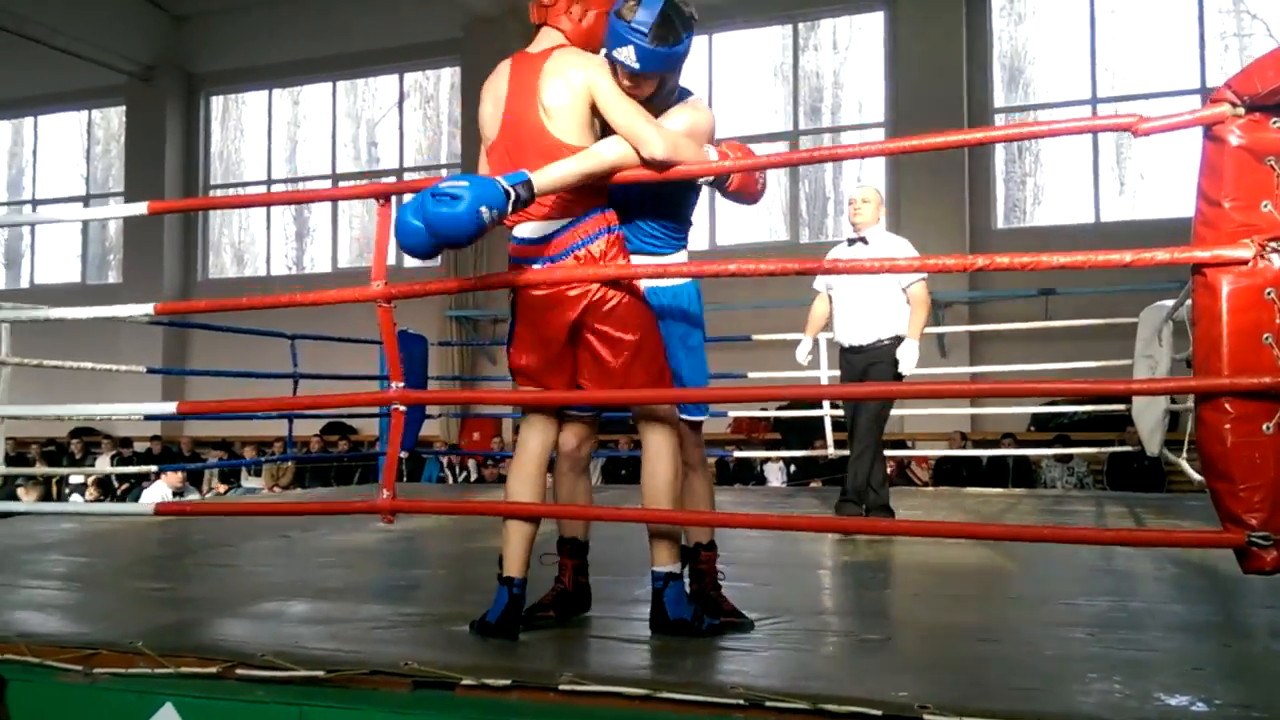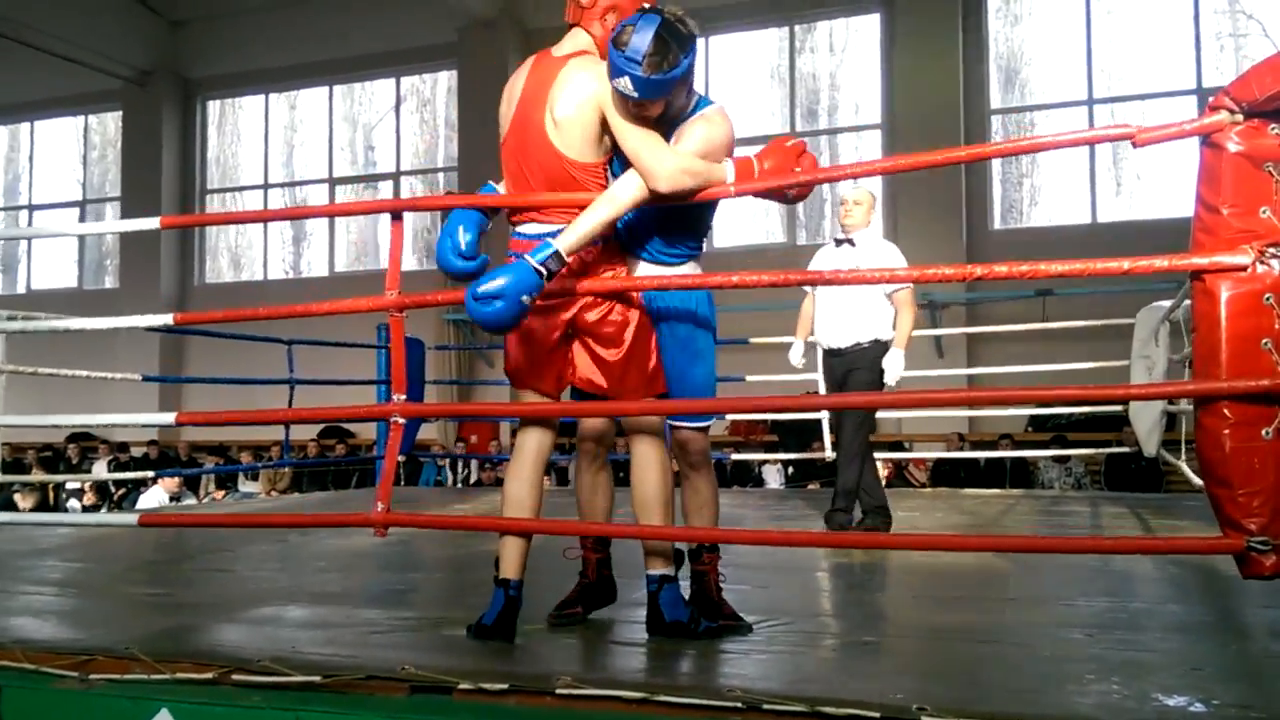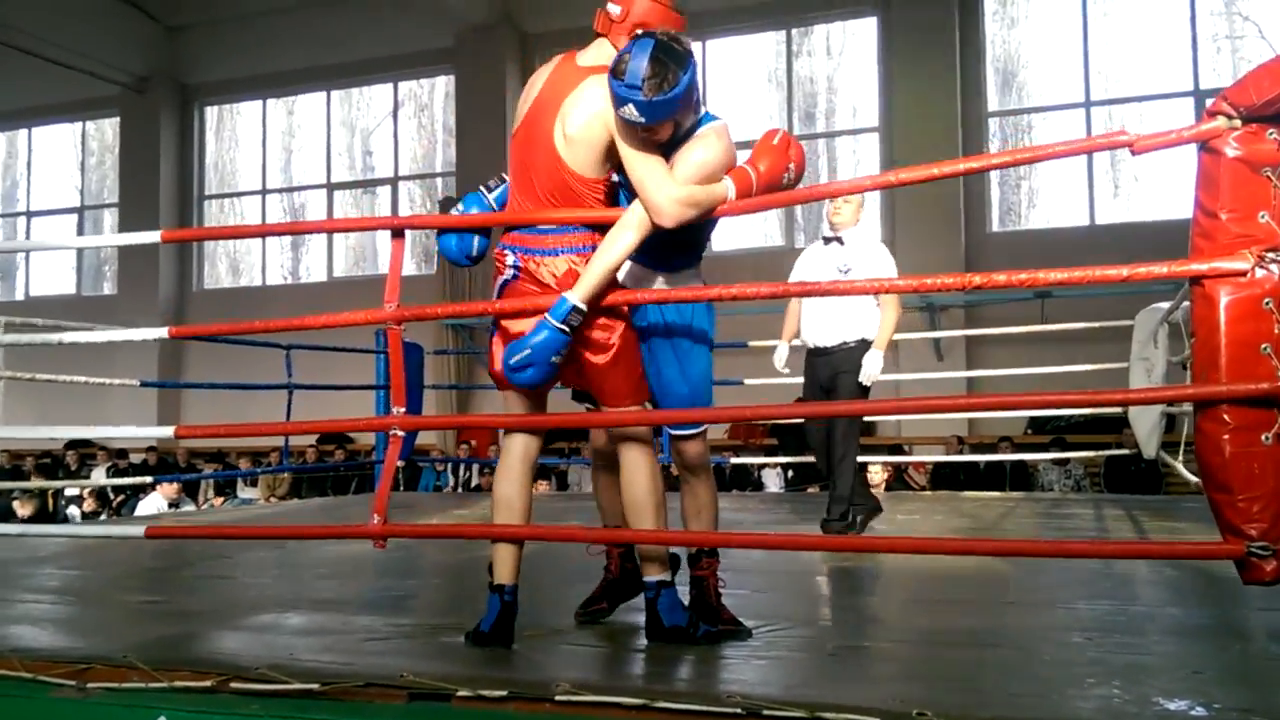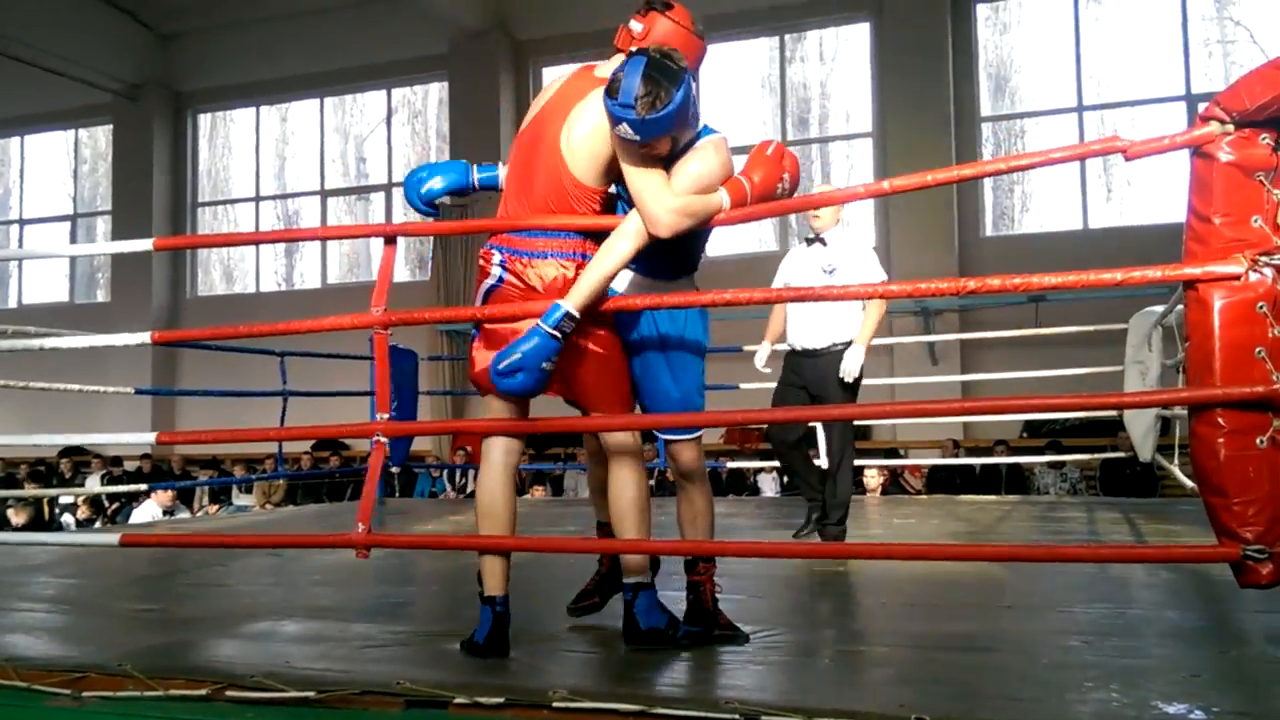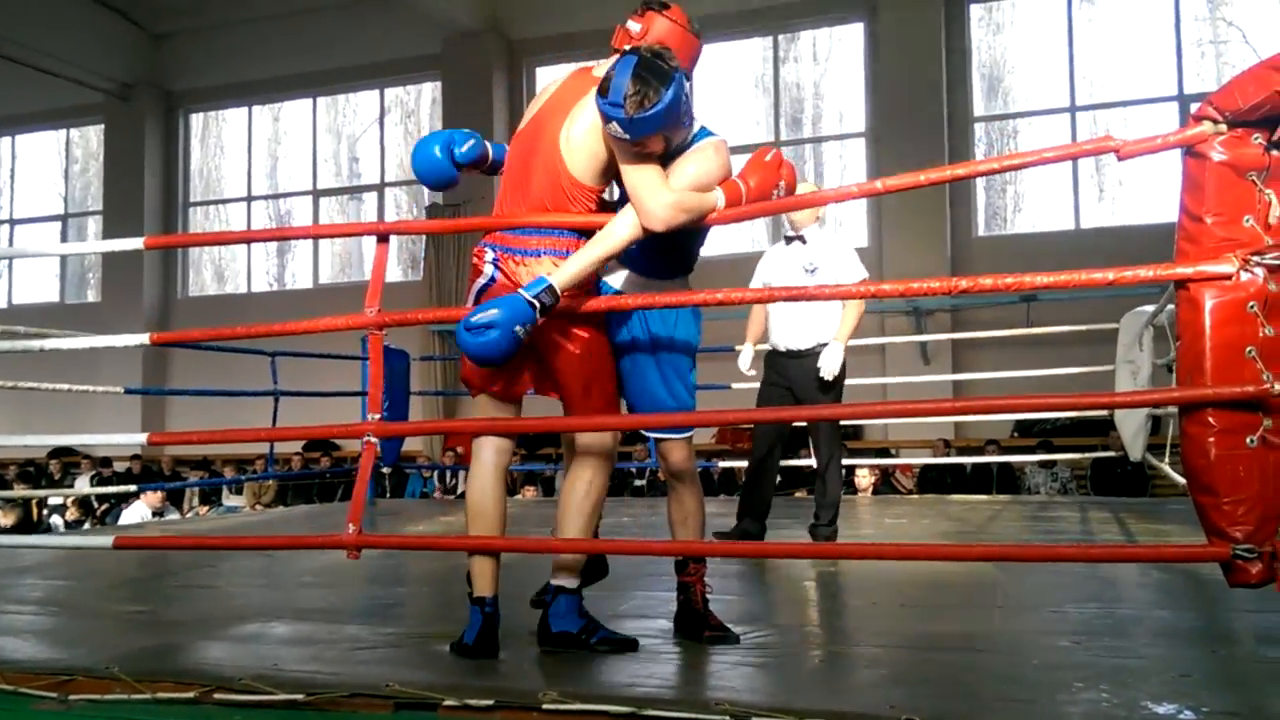
dt=0.2s
person 1, frame 1
left shoulder: (496, 82)
right shoulder: (586, 68)
left elbow: (493, 182)
right elbow: (657, 148)
left hip: (534, 269)
right hip: (598, 259)
left knee: (538, 427)
right knee: (657, 420)
left ankle: (510, 595)
right ankle: (668, 592)
person 1, frame 2
left shoulder: (519, 77)
right shoulder: (601, 78)
right elbow: (666, 175)
right wrist: (754, 171)
left hip: (525, 267)
right hip: (591, 270)
left knee: (534, 432)
right knee: (644, 428)
left ankle: (505, 597)
right ankle: (663, 595)
person 1, frame 3
left shoulder: (543, 75)
right shoulder: (614, 96)
right elbow: (666, 207)
right wrist: (749, 178)
left hip: (518, 270)
right hip: (582, 276)
left knee: (519, 435)
right knee: (632, 435)
left ankle: (500, 603)
right ankle: (662, 600)
person 1, frame 4
left shoulder: (561, 85)
right elbow: (663, 218)
right wrist: (742, 190)
left hip: (504, 273)
right hip: (567, 283)
left knee: (501, 442)
right knee: (620, 439)
left ankle: (493, 614)
right ankle: (638, 596)
person 1, frame 5
left shoulder: (554, 87)
right shoulder: (612, 108)
right elbow: (658, 212)
right wrist: (740, 190)
left hip: (498, 272)
right hip: (559, 283)
left knee: (491, 439)
right knee: (594, 443)
left ankle: (482, 615)
right ankle: (563, 605)
person 2, frame 1
left shoulder: (693, 116)
left elbow: (617, 158)
left hip: (663, 292)
left knee: (689, 439)
right knee: (574, 437)
left ankle: (704, 583)
right ankle: (571, 580)
person 2, frame 2
left shoulder: (709, 126)
right shoulder: (623, 106)
left elbow: (633, 192)
left hip: (677, 294)
left knee: (693, 443)
right knee: (593, 432)
left ankle: (706, 587)
right ankle: (596, 571)
person 2, frame 3
left shoulder: (711, 142)
right shoulder: (633, 122)
left elbow: (650, 219)
left hip: (673, 304)
left knee: (691, 450)
right knee: (604, 439)
left ankle: (705, 592)
right ankle: (620, 566)
person 2, frame 4
left shoulder: (709, 157)
right shoulder: (626, 128)
left elbow: (645, 229)
left hip: (666, 315)
right hip: (606, 297)
left knee: (685, 455)
right knee: (598, 439)
left ankle: (702, 599)
right ankle: (612, 559)
person 2, frame 5
left shoulder: (705, 156)
left elbow: (630, 226)
left hip: (660, 312)
right hip: (600, 294)
left knee: (677, 456)
left ankle: (693, 602)
person 3, frame 1
left shoulder: (896, 248)
right shoulder: (836, 254)
left elbow: (920, 299)
right elbow: (823, 300)
left wrist: (911, 341)
right wrist: (808, 338)
left hip: (885, 352)
right hip: (850, 355)
left knee: (867, 429)
right knee: (859, 431)
left ankle: (851, 504)
right ankle: (878, 507)
person 3, frame 2
left shoulder: (883, 252)
right shoulder: (823, 255)
left elbow: (905, 304)
right elbow: (810, 300)
left wrist: (897, 350)
right wrist: (800, 340)
left hip: (867, 355)
right hip: (832, 357)
left knee: (852, 435)
right knee: (850, 437)
left ankle: (841, 513)
right ankle: (876, 513)
person 3, frame 3
left shoulder: (872, 251)
right shoulder: (810, 254)
left elbow: (891, 304)
right elbow: (797, 300)
left wrist: (877, 351)
right wrist: (785, 341)
left hip: (852, 356)
right hip: (816, 357)
left knee: (842, 438)
right knee: (817, 436)
left ankle: (839, 517)
right ankle: (862, 501)
person 3, frame 4
left shoulder: (856, 250)
right shoulder: (794, 256)
left elbow: (877, 302)
right elbow: (781, 303)
left wrist: (860, 346)
right wrist: (767, 343)
left hip: (837, 358)
right hip: (798, 359)
left knee: (838, 443)
right knee: (780, 434)
left ankle: (834, 523)
right ankle: (818, 500)
person 3, frame 5
left shoulder: (836, 249)
right shoulder: (773, 256)
left elbow: (856, 300)
right elbow: (760, 304)
left wrist: (837, 344)
right wrist: (748, 345)
left hip: (819, 359)
right hip: (779, 361)
left knee: (825, 444)
right knee: (764, 441)
left ankle: (825, 523)
right ankle: (750, 524)
